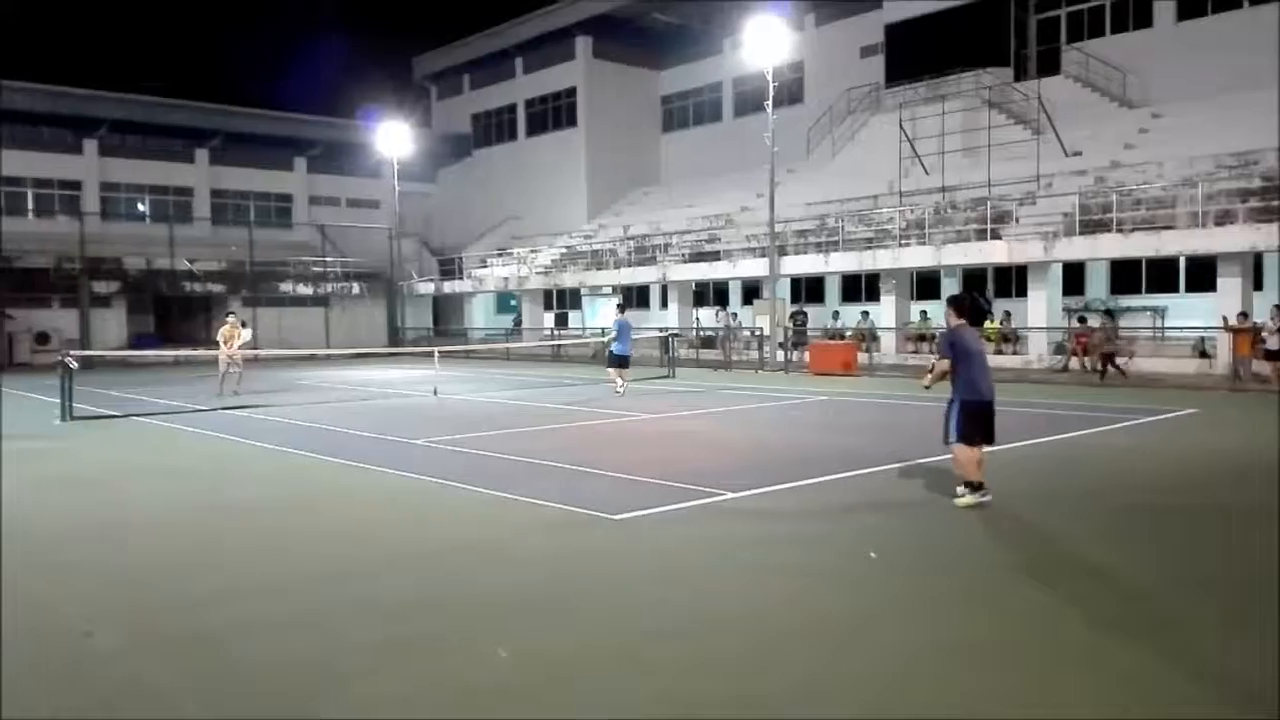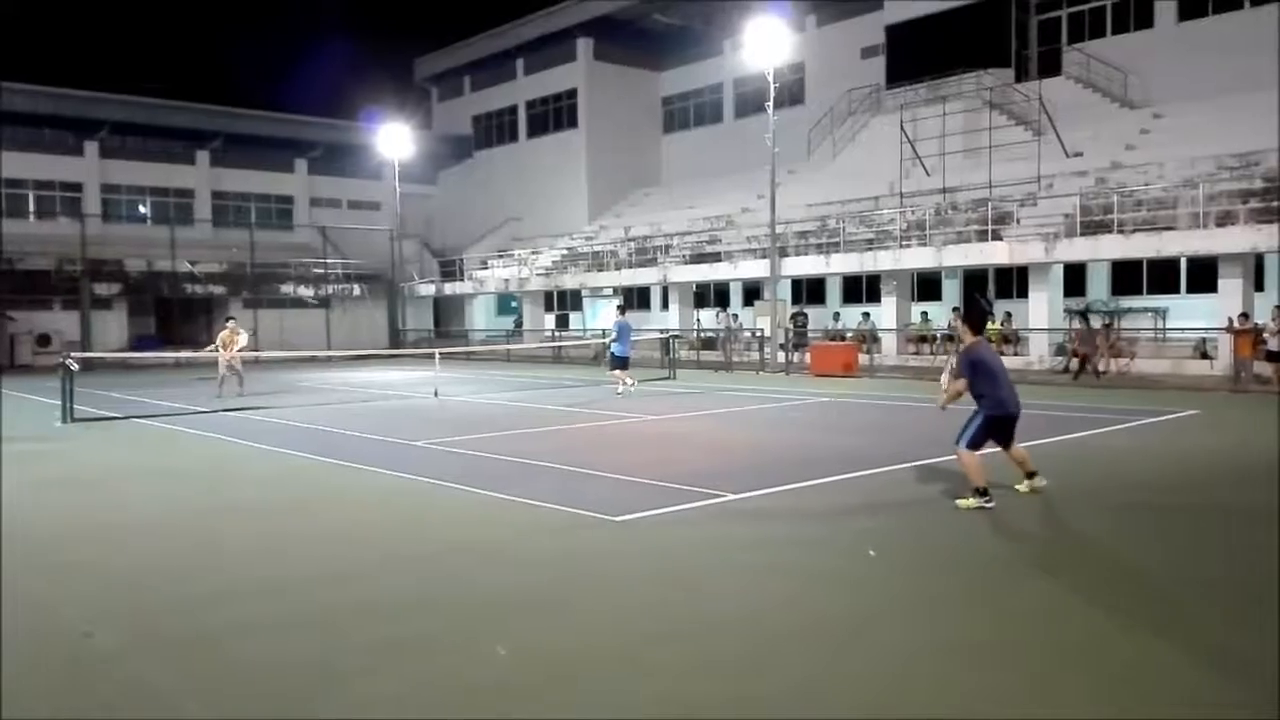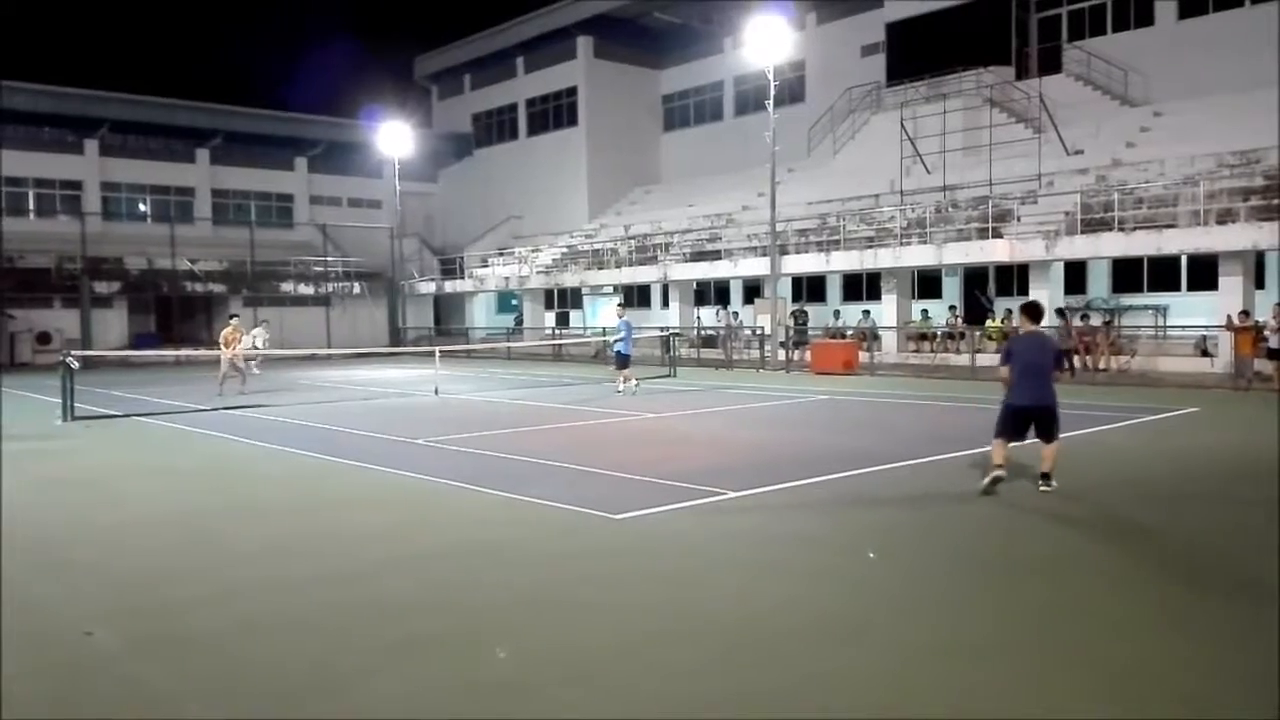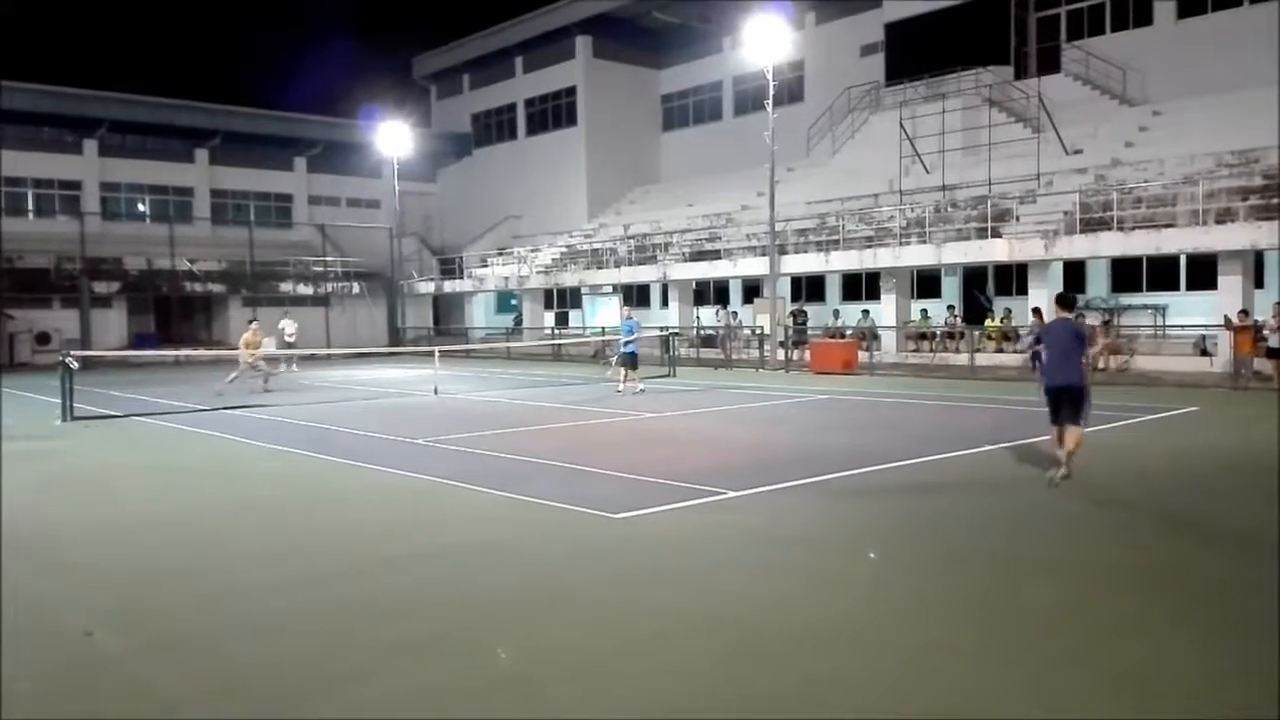
dt=0.4s
person 1, frame 1
left shoulder: (948, 335)
right shoulder: (974, 334)
left elbow: (944, 366)
left wrist: (930, 380)
right wrist: (937, 371)
left hip: (965, 396)
right hip: (986, 394)
left knee: (958, 444)
right knee: (976, 443)
left ankle: (978, 489)
right ankle: (971, 485)
person 1, frame 2
left shoulder: (967, 353)
right shoulder: (986, 349)
left elbow: (960, 387)
left wrist: (945, 399)
right wrist: (953, 389)
left hip: (992, 409)
right hip: (1011, 406)
left knee: (964, 448)
right knee: (1008, 444)
left ankle: (982, 496)
right ankle: (1033, 478)
person 1, frame 3
left shoulder: (1012, 343)
right shoulder: (1053, 344)
left elbow: (1004, 374)
right elbow: (1057, 374)
left hip: (1017, 400)
right hip: (1046, 400)
left knee: (1001, 439)
right knee: (1049, 440)
left ankle: (997, 469)
right ankle: (1045, 478)
person 1, frame 4
left shoulder: (1046, 329)
right shoulder: (1076, 327)
right elbow: (1085, 354)
left hip: (1051, 382)
right hip: (1075, 382)
left knee: (1058, 424)
right knee: (1074, 424)
left ankle: (1062, 460)
right ankle: (1066, 459)
